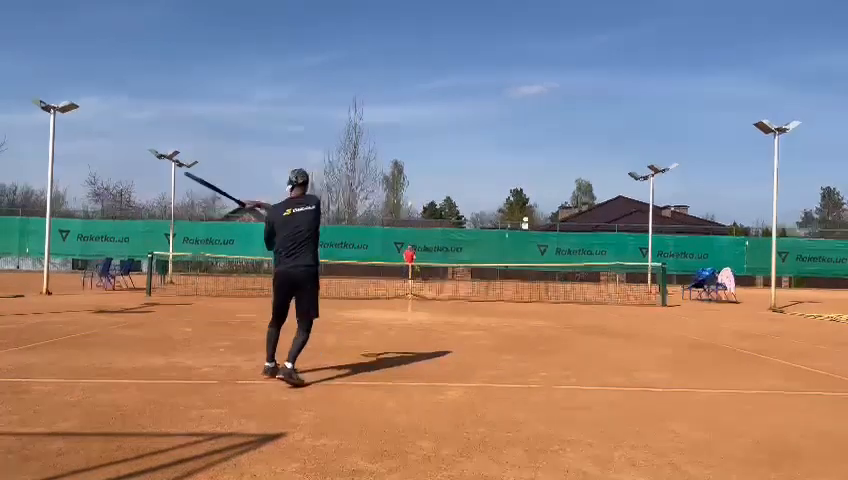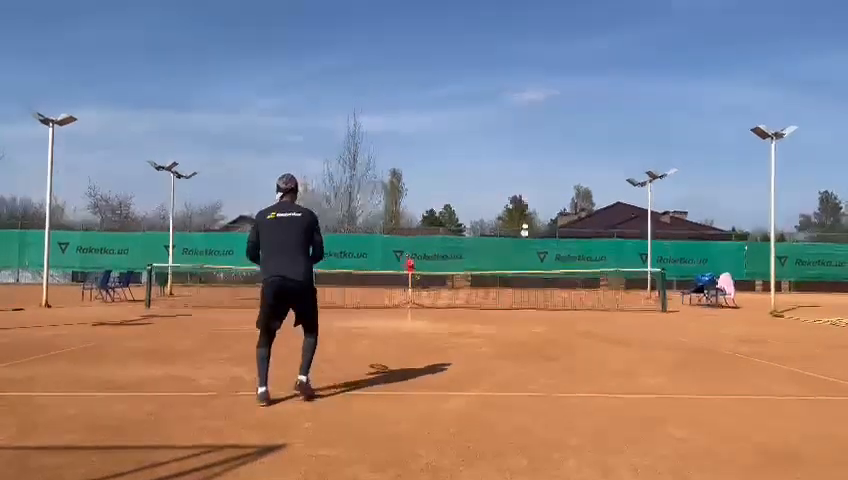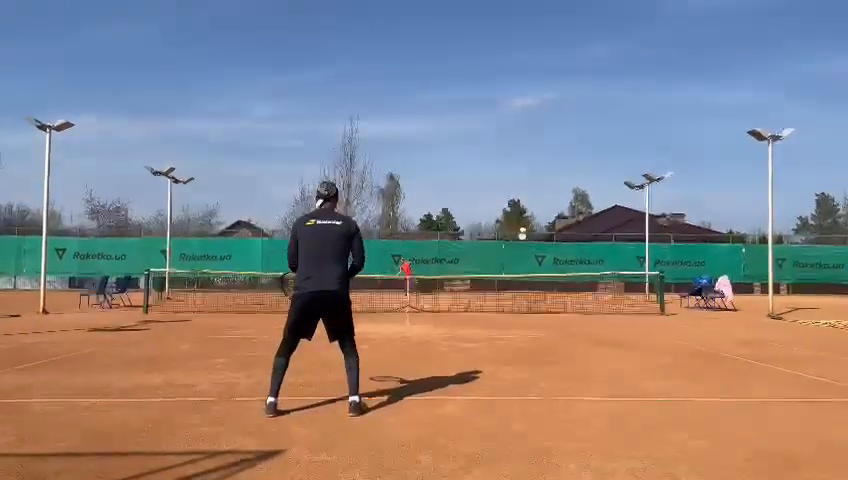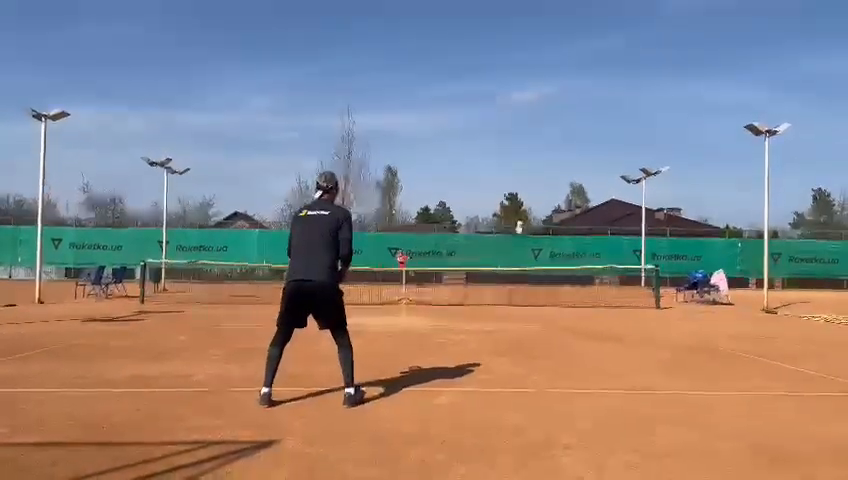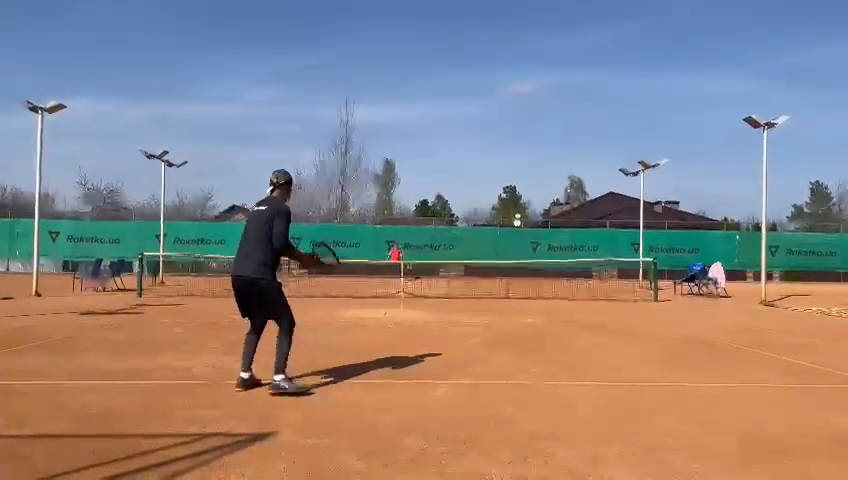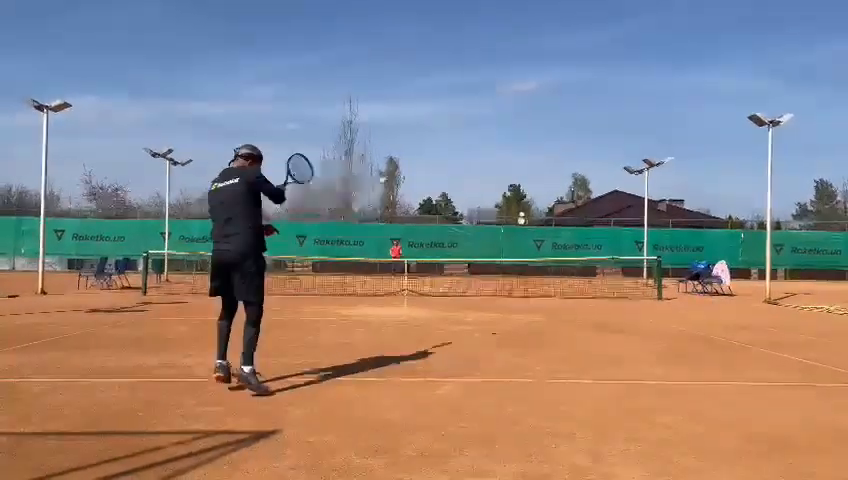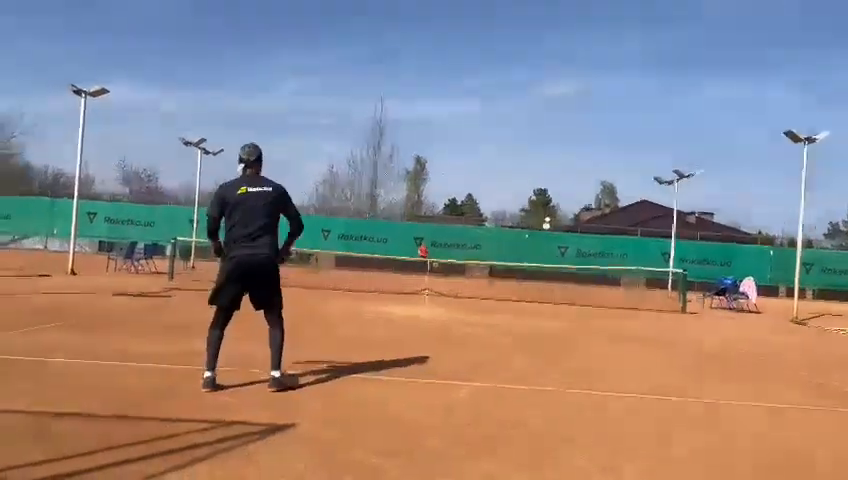
dt=0.7s
person 1, frame 1
left shoulder: (274, 212)
right shoulder: (315, 203)
left elbow: (269, 243)
left hip: (283, 272)
right hip: (307, 272)
left knee: (277, 319)
right knee: (305, 325)
left ankle: (270, 365)
right ankle: (288, 366)
person 1, frame 2
left shoulder: (262, 216)
right shoulder: (308, 215)
left elbow: (251, 252)
right elbow: (318, 253)
left hip: (273, 282)
right hip: (302, 282)
left knee: (265, 336)
right knee: (310, 331)
left ankle: (262, 390)
right ankle: (303, 379)
person 1, frame 3
left shoulder: (301, 223)
right shoulder: (349, 224)
left elbow: (292, 262)
right elbow: (358, 262)
left hip: (304, 293)
right hip: (336, 294)
left knee: (286, 347)
right knee: (348, 346)
left ankle: (271, 401)
right ankle: (354, 400)
person 1, frame 4
left shoulder: (300, 214)
right shoulder: (341, 214)
left elbow: (291, 251)
right elbow: (346, 252)
right wrist: (342, 272)
left hip: (294, 282)
right hip: (324, 283)
left knee: (281, 336)
right knee: (341, 337)
left ankle: (266, 391)
right ankle: (350, 392)
person 1, frame 5
left shoulder: (259, 207)
right shoulder: (281, 209)
right elbow: (280, 244)
left wrist: (299, 255)
right wrist: (303, 258)
left hip: (240, 274)
right hip: (259, 275)
left knee: (257, 324)
right knee: (286, 324)
left ankle: (244, 375)
right ankle: (279, 378)
person 1, frame 6
left shoulder: (215, 184)
right shoulder: (251, 177)
right elbow: (278, 197)
right wrist: (278, 188)
left hip: (221, 253)
right hip: (246, 252)
left knee: (228, 309)
right knee: (253, 311)
left ankle: (222, 363)
right ankle: (247, 371)
person 1, frame 7
left shoulder: (226, 189)
right shoulder: (276, 190)
left elbow: (211, 227)
right elbow: (297, 224)
left wrist: (220, 250)
right wrist: (285, 248)
left hip: (235, 260)
right hip: (266, 261)
left knee: (220, 318)
right knee: (274, 318)
left ankle: (208, 375)
right ankle: (276, 374)
